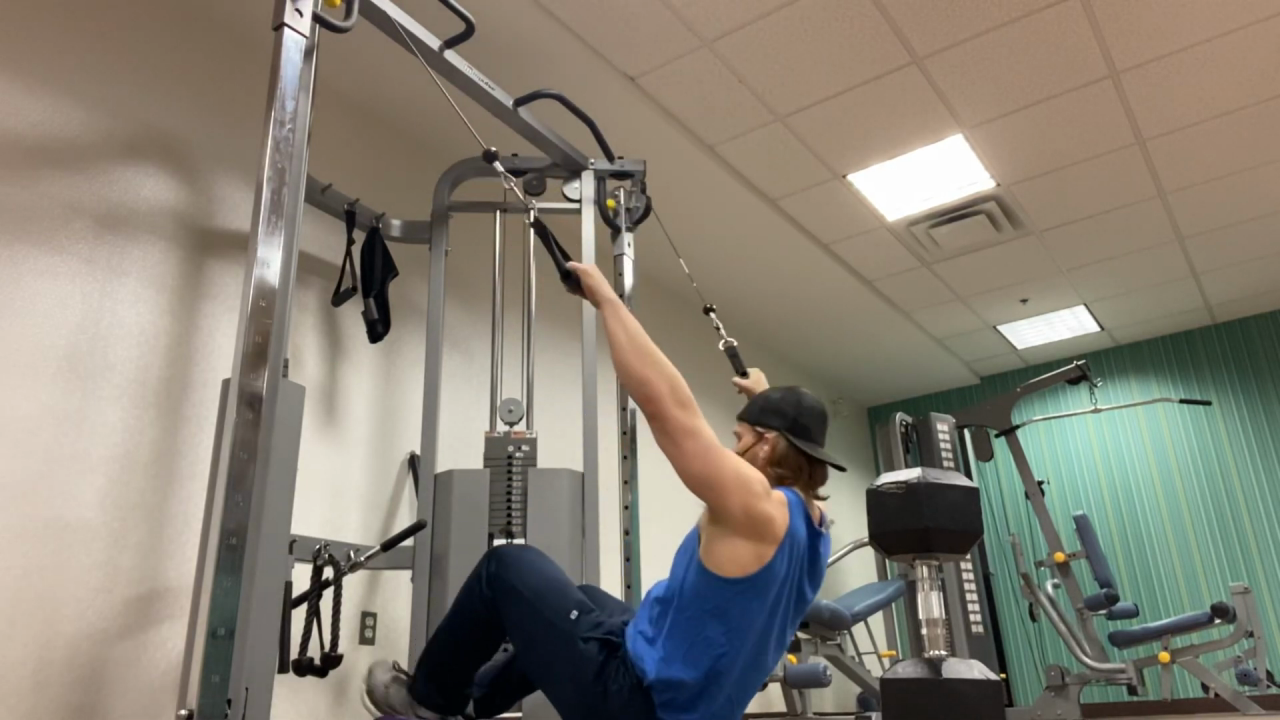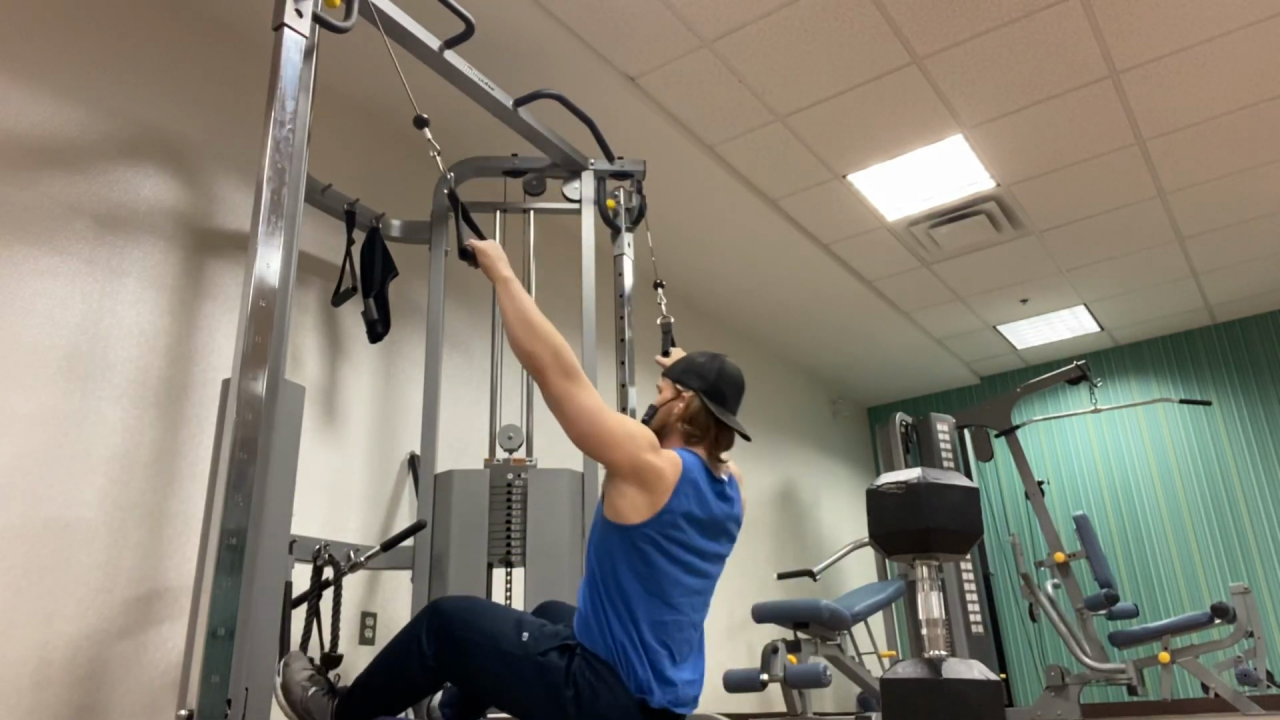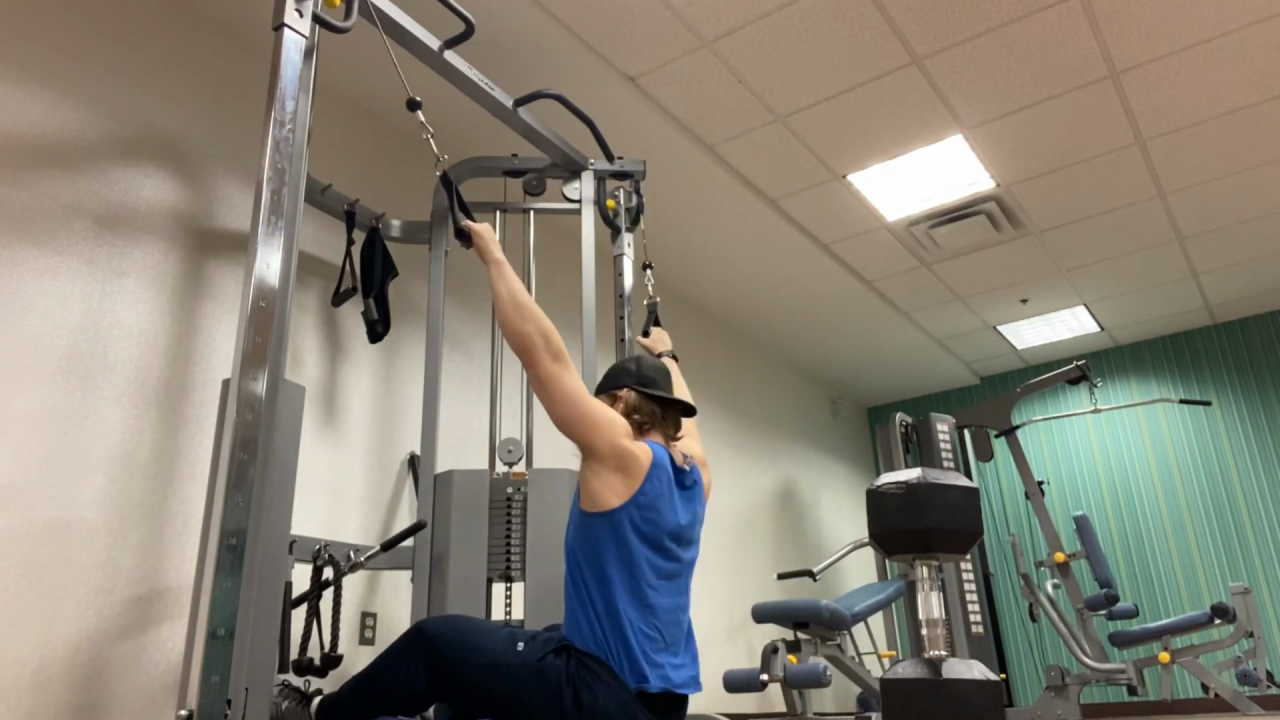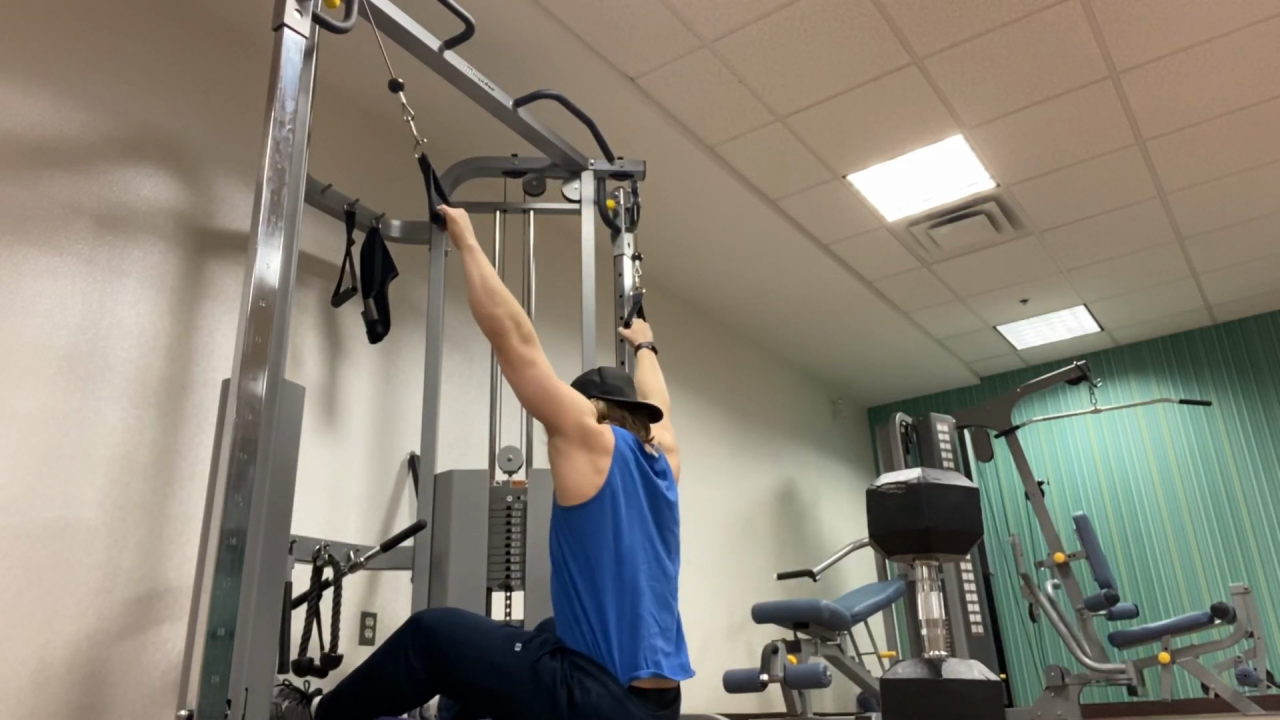
dt=0.7s
person 1, frame 1
left shoulder: (756, 508)
right shoulder: (810, 522)
left elbow: (663, 401)
right elbow: (789, 445)
left wrist: (605, 296)
right wrist: (762, 395)
left knee: (507, 568)
right knee: (584, 602)
person 1, frame 2
left shoulder: (650, 466)
right shoulder: (728, 486)
left elbow: (554, 368)
left wrist: (501, 273)
right wrist: (681, 369)
left knee: (448, 622)
right knee: (551, 616)
person 1, frame 3
left shoulder: (621, 453)
right shoulder: (692, 467)
left elbow: (541, 351)
right elbow: (679, 409)
left wrist: (494, 256)
right wrist: (664, 355)
left knee: (437, 640)
right knee: (551, 642)
person 1, frame 4
left shoulder: (593, 443)
right shoulder: (660, 455)
left elbow: (514, 337)
right elbow: (655, 404)
left wrist: (466, 241)
right wrist: (644, 345)
left knee: (432, 634)
right knee: (549, 636)
